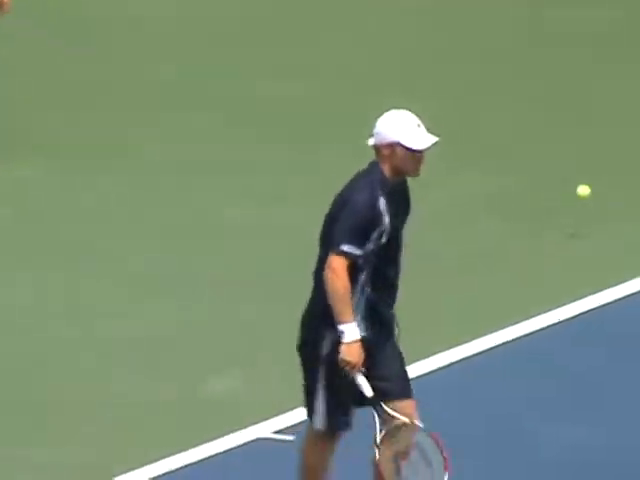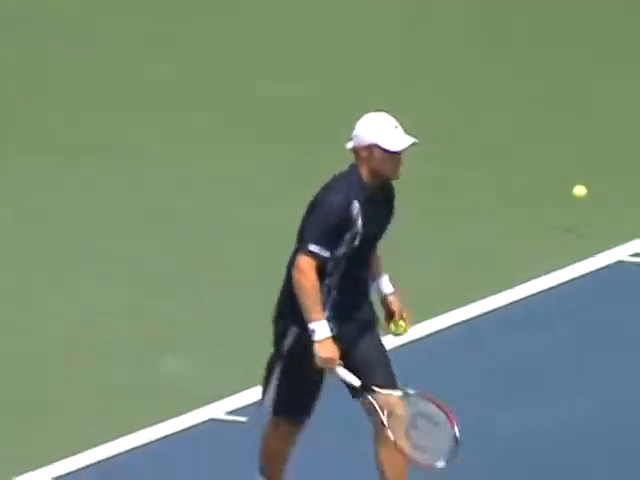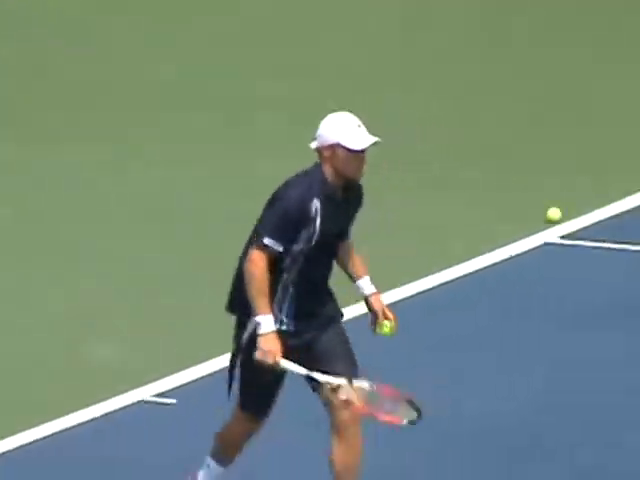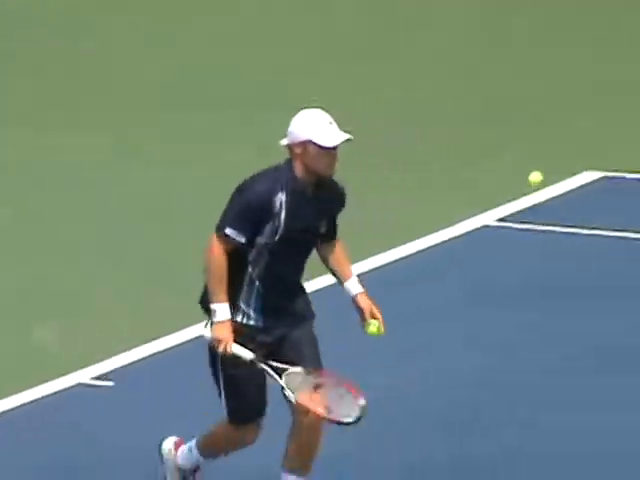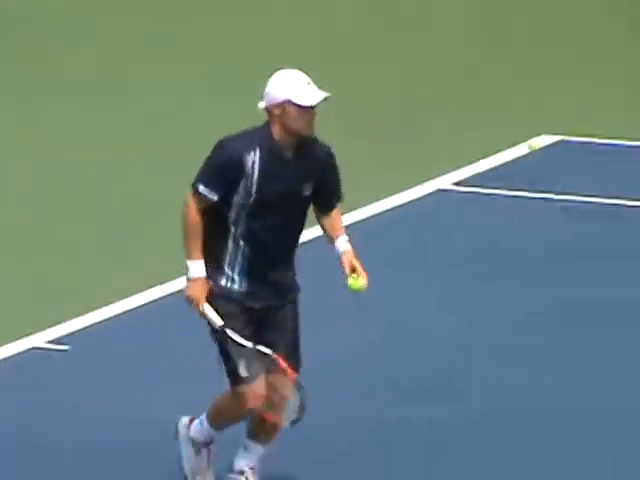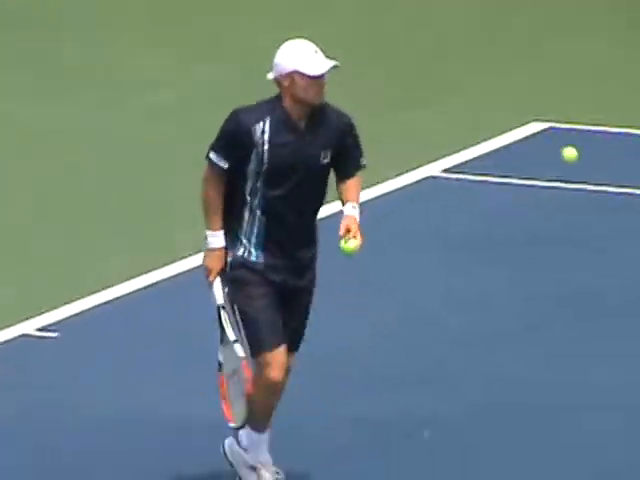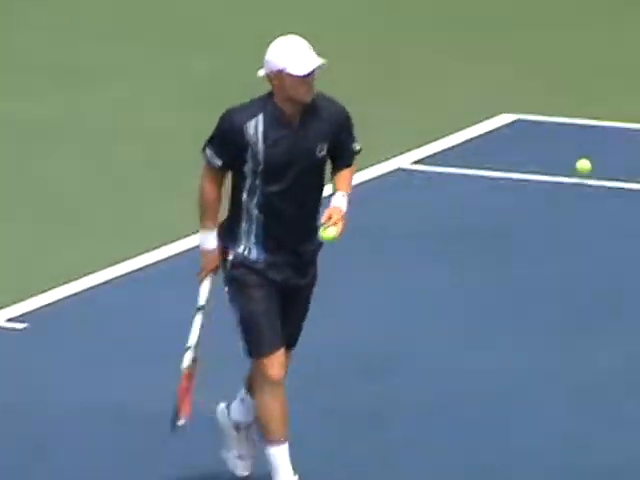
dt=0.1s
person 1, frame 1
left shoulder: (397, 188)
right shoulder: (363, 200)
right elbow: (334, 269)
right wrist: (349, 335)
left hip: (377, 324)
right hip: (338, 330)
left knee: (404, 416)
right knee: (327, 431)
person 1, frame 2
left shoulder: (383, 193)
right shoulder: (337, 203)
right elbow: (303, 268)
left wrist: (386, 288)
right wrist: (320, 334)
left hip: (356, 320)
right hip: (309, 327)
left knee: (391, 412)
right knee: (288, 422)
person 1, frame 3
left shoulder: (351, 193)
right shoulder: (296, 199)
right elbow: (256, 260)
left wrist: (368, 289)
right wrist: (266, 329)
left hip: (320, 316)
right hip: (273, 322)
left knee: (349, 408)
right knee: (252, 416)
person 1, frame 4
left shoulder: (331, 194)
right shoulder: (262, 192)
right elbow: (218, 248)
left wrist: (355, 289)
right wrist: (221, 316)
left hip: (290, 312)
right hip: (244, 317)
left knee: (311, 412)
right knee: (244, 429)
person 1, frame 5
left shoulder: (319, 157)
right shoulder: (236, 153)
left elbow: (329, 209)
right elbow: (195, 206)
left wrist: (345, 248)
right wrist: (197, 273)
left hip: (279, 283)
right hip: (231, 285)
right knee: (249, 397)
right ankle: (196, 433)
person 1, frame 6
left shoulder: (337, 126)
right shoulder: (247, 124)
left elbow: (350, 175)
right elbow: (213, 178)
left wrist: (351, 211)
right wrist: (215, 242)
left hip: (298, 260)
right hip: (249, 260)
left knee: (281, 369)
right knee: (271, 370)
person 1, frame 7
left shoulder: (333, 117)
right shoulder: (241, 123)
left elbow: (345, 166)
right elbow: (211, 175)
left wrist: (340, 200)
right wrist: (210, 240)
left hip: (302, 257)
right hip: (251, 258)
left knee: (278, 367)
right knee: (272, 369)
left ankle: (235, 417)
